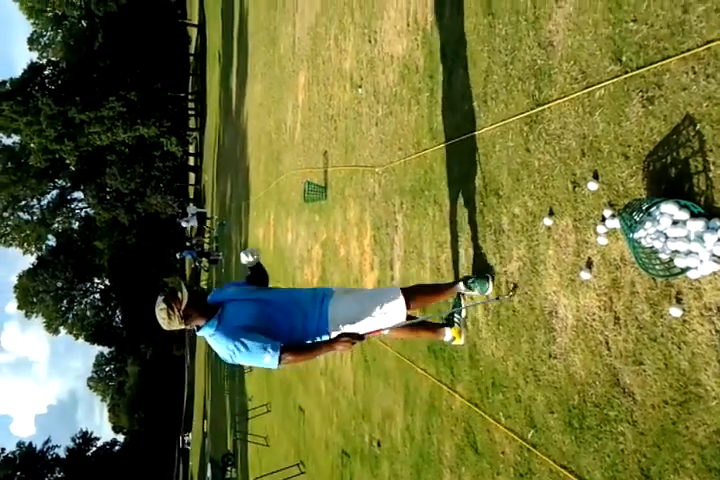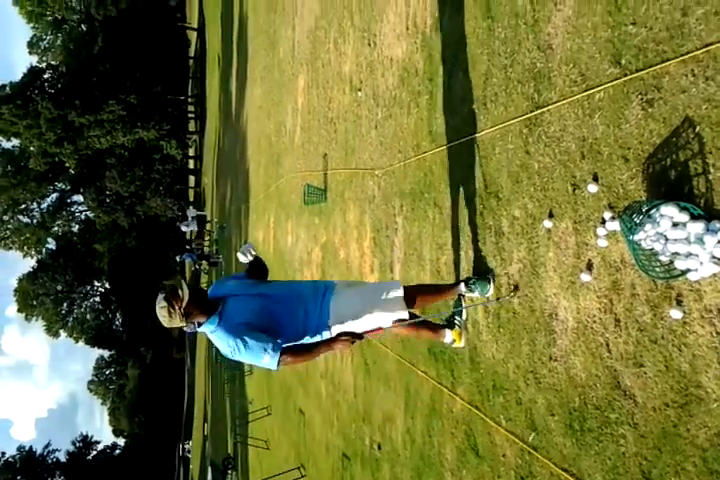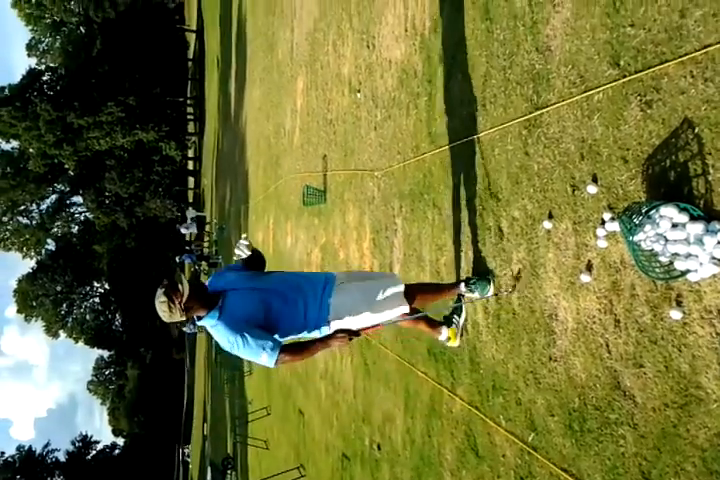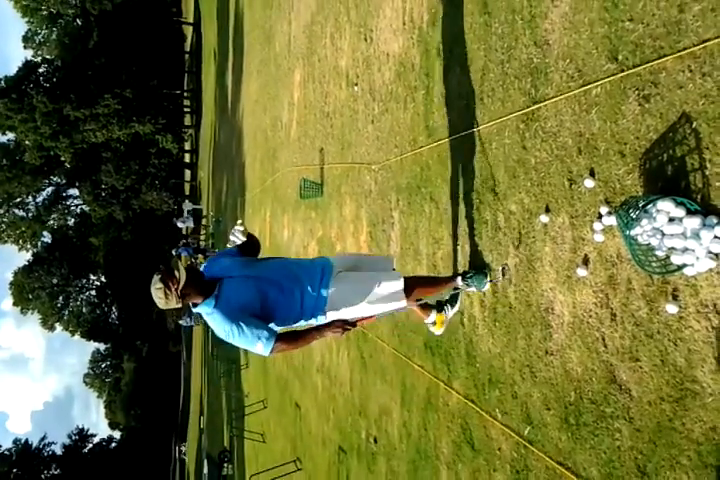
dt=0.1s
person 1, frame 1
left shoulder: (217, 296)
right shoulder: (228, 342)
left elbow: (258, 285)
right elbow: (283, 356)
right wrist: (331, 345)
left hip: (323, 299)
right hip: (328, 321)
left knee: (393, 316)
right knee: (404, 298)
left ankle: (448, 331)
right ankle: (462, 287)
person 1, frame 2
left shoulder: (217, 290)
right shoulder: (229, 338)
left elbow: (258, 277)
right elbow: (282, 358)
right wrist: (331, 345)
left hip: (324, 292)
right hip: (329, 318)
left knee: (395, 313)
right knee: (406, 296)
left ankle: (448, 333)
right ankle: (462, 287)
person 1, frame 3
left shoulder: (217, 279)
right shoulder: (230, 334)
left elbow: (256, 267)
right elbow: (280, 355)
right wrist: (328, 342)
left hip: (324, 283)
right hip: (330, 311)
left knee: (396, 301)
right knee: (409, 296)
left ankle: (445, 331)
right ankle: (463, 288)
person 1, frame 4
left shoulder: (212, 266)
right shoulder: (225, 320)
left elbow: (251, 251)
right elbow: (275, 344)
right wrist: (322, 332)
left hip: (321, 269)
right hip: (326, 301)
left knee: (390, 281)
right knee: (405, 287)
left ankle: (433, 313)
right ankle: (459, 281)
